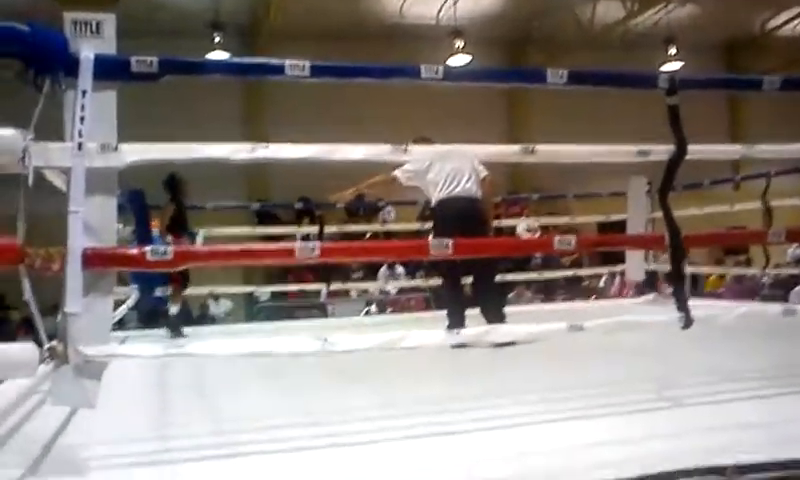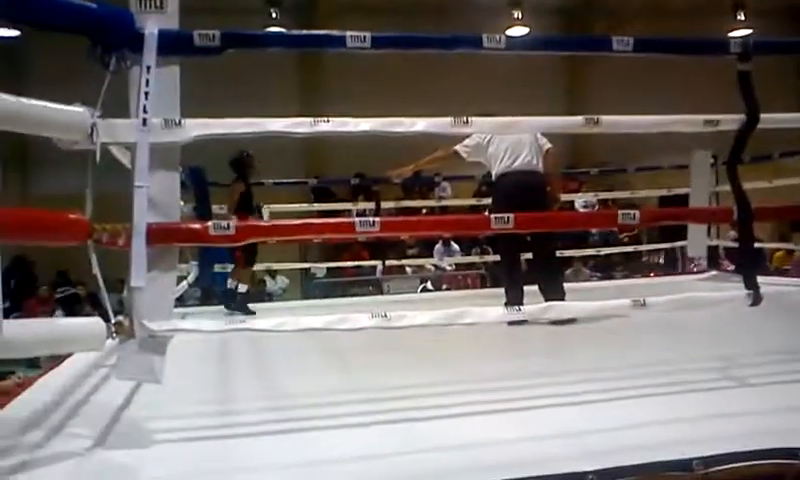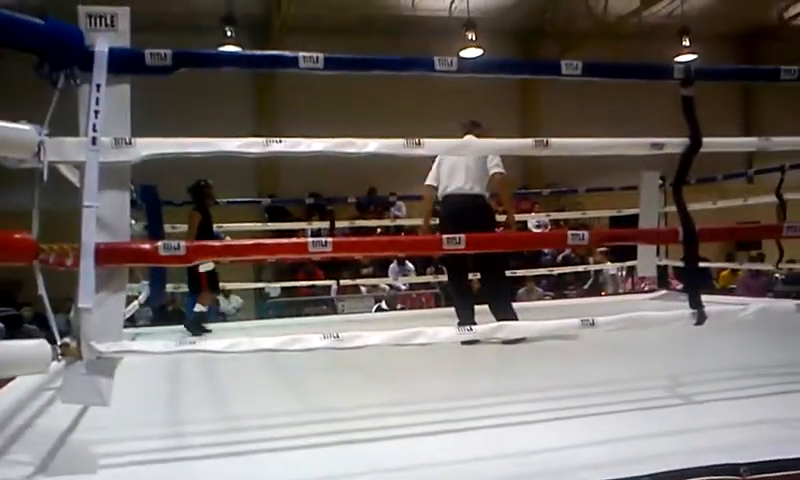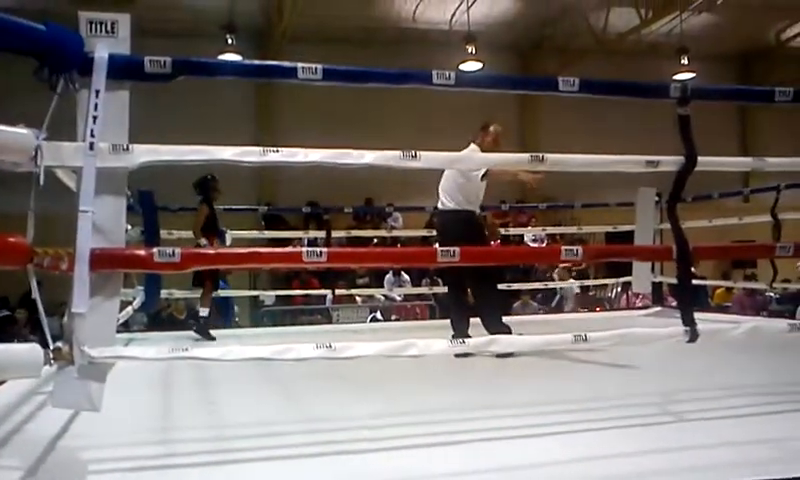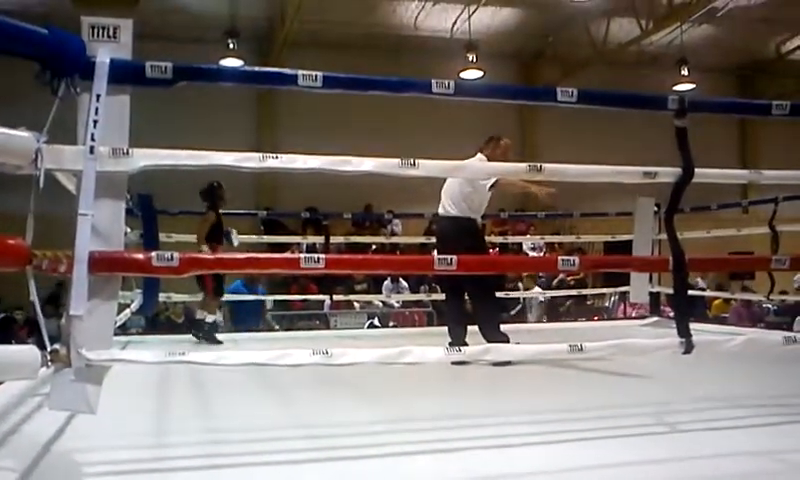
dt=0.5s
person 1, frame 1
left shoulder: (422, 161)
right shoulder: (463, 154)
left elbow: (389, 179)
right elbow: (486, 182)
left wrist: (354, 191)
right wrist: (488, 217)
left hip: (446, 210)
right hip: (472, 207)
left knee: (450, 272)
right knee: (483, 269)
left ankle: (456, 326)
right ankle: (497, 323)
person 1, frame 2
left shoulder: (484, 136)
right shoulder: (528, 130)
left elbow: (448, 153)
right elbow: (550, 155)
left wrist: (413, 167)
right wrist: (555, 190)
left hip: (505, 185)
right hip: (534, 183)
left knee: (508, 249)
right knee: (543, 246)
left ankle: (515, 305)
right ankle: (556, 302)
person 1, frame 3
left shoulder: (445, 154)
left elbow: (429, 188)
right elbow: (498, 178)
left wrist: (426, 222)
right wrist: (510, 213)
left hip: (448, 208)
right hip: (475, 205)
left knee: (456, 270)
right knee: (493, 267)
left ankle: (466, 324)
right ankle: (506, 321)
person 1, frame 4
left shoulder: (466, 157)
right shoulder: (472, 156)
right elbow: (491, 171)
left wrist: (483, 223)
right wrist: (519, 174)
left hip: (446, 219)
right hip: (462, 220)
left knee: (455, 281)
right knee: (483, 278)
left ankle: (460, 335)
right ankle: (498, 332)
person 1, frame 5
left shoulder: (470, 166)
right shoulder: (479, 165)
right elbow: (501, 181)
right wrist: (530, 187)
left hip: (446, 226)
right hip: (462, 227)
left knee: (453, 288)
right knee: (481, 286)
left ankle: (457, 341)
right ankle: (495, 340)
person 2, frame 1
left shoulder: (179, 204)
right shoulder: (172, 204)
right elbow: (162, 229)
left wrist: (187, 239)
right wrist: (174, 241)
left knee: (179, 286)
right knee: (179, 286)
left ankle: (172, 319)
right ankle: (173, 320)
person 2, frame 2
left shoulder: (245, 183)
right shoulder: (240, 183)
right elbow: (231, 208)
left wrist: (257, 211)
left knee: (241, 267)
right knee: (245, 266)
left ankle: (228, 297)
right ankle: (240, 302)
person 2, frame 3
left shoulder: (205, 212)
right shoulder: (197, 212)
right elbow: (191, 238)
left wrist: (218, 238)
left knee: (211, 291)
right knee: (209, 291)
left ankle: (196, 322)
right ankle: (192, 320)
person 2, frame 4
left shoulder: (210, 206)
right shoulder: (204, 206)
right elbow: (197, 230)
left wrist: (220, 234)
right wrist: (205, 245)
left knee: (210, 289)
right knee: (208, 288)
left ankle: (201, 324)
right ankle: (201, 324)
person 2, frame 5
left shoulder: (215, 213)
right shoulder: (211, 213)
right elbow: (201, 237)
left wrist: (225, 235)
right wrist: (207, 253)
left knee: (211, 295)
right knee: (214, 295)
left ankle: (198, 327)
right ankle: (207, 331)
